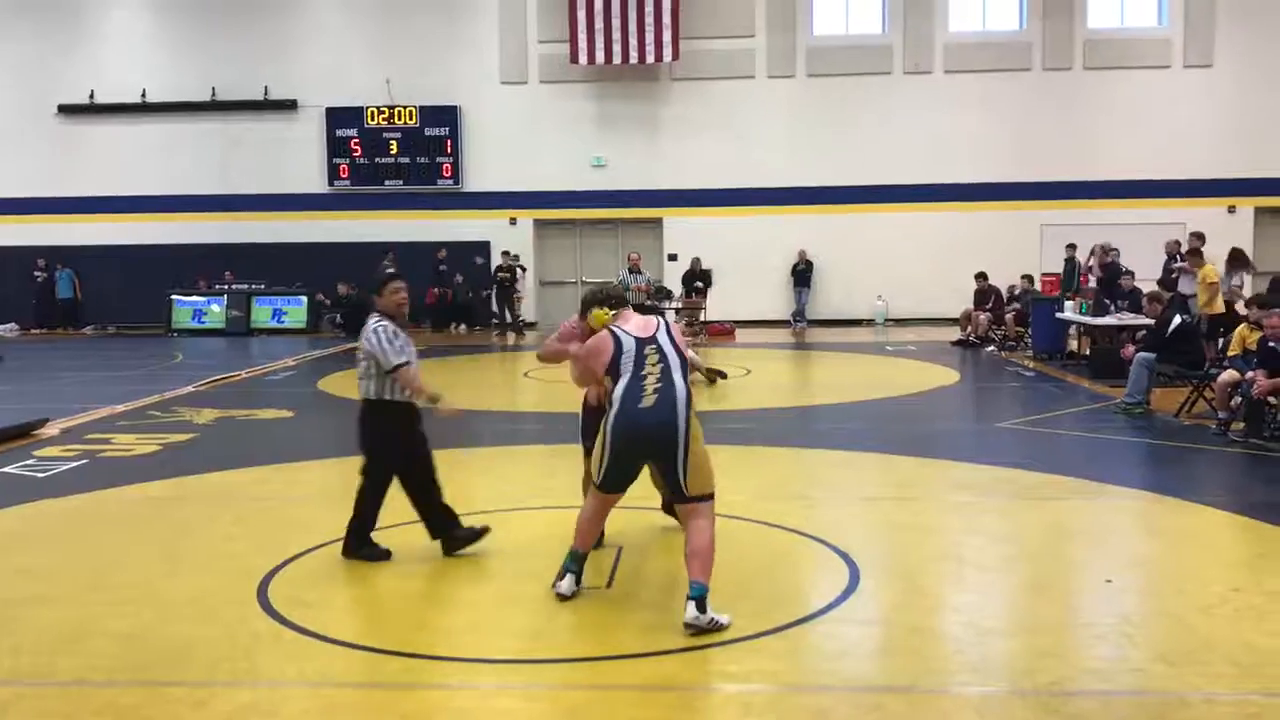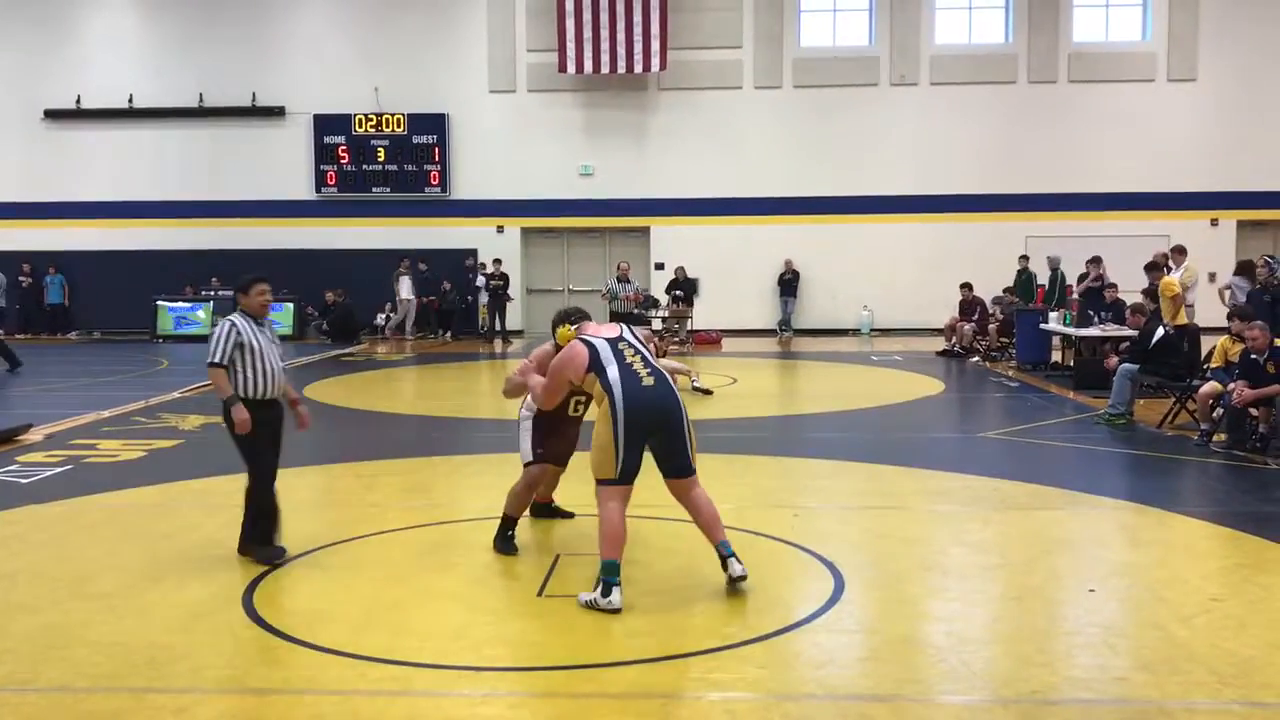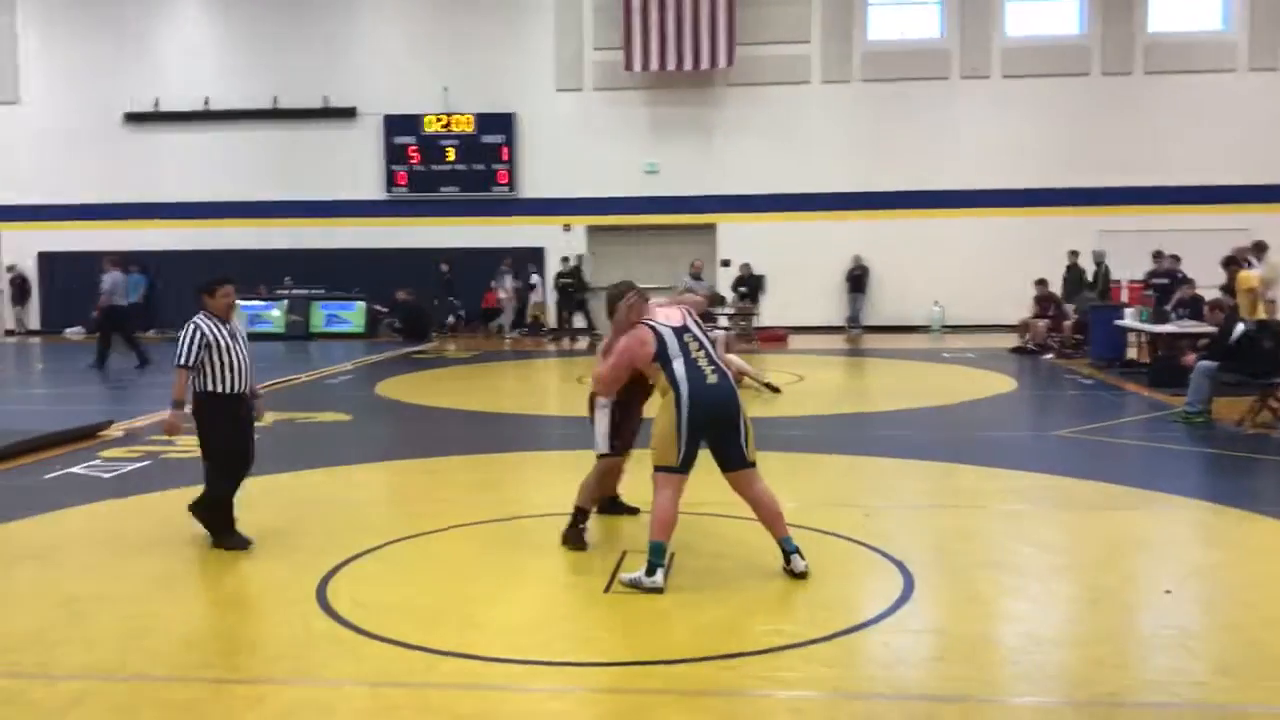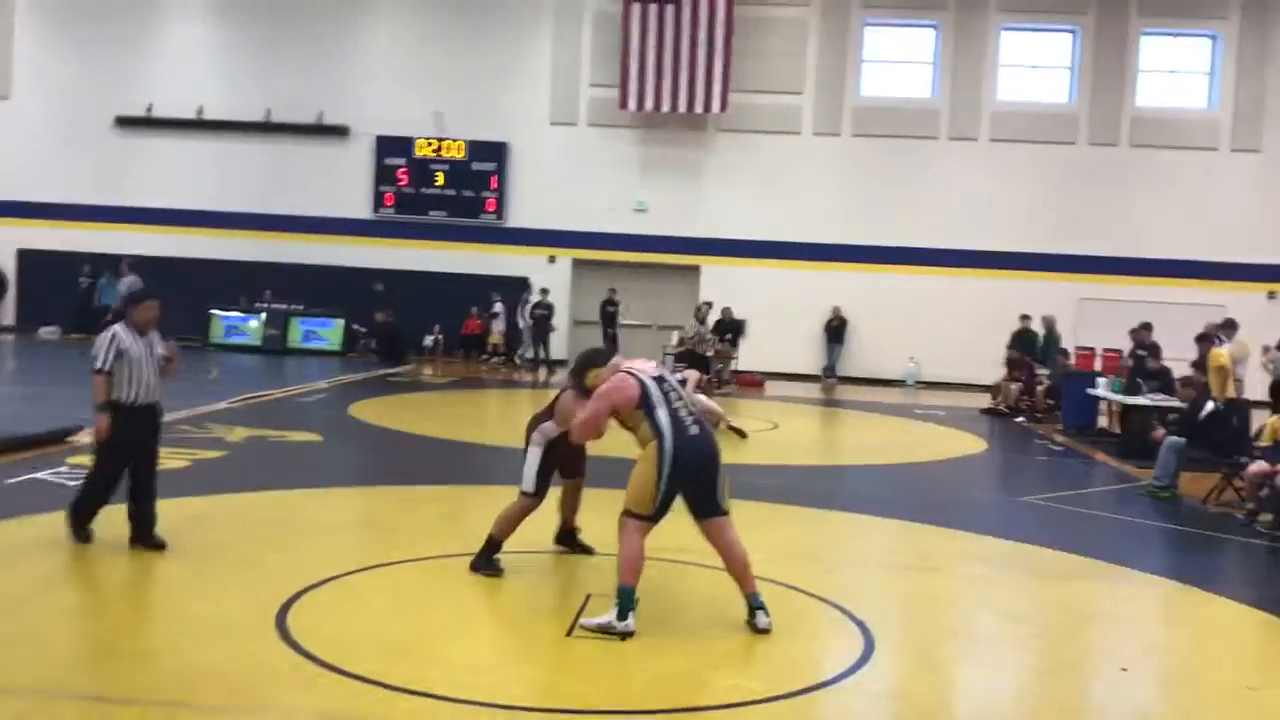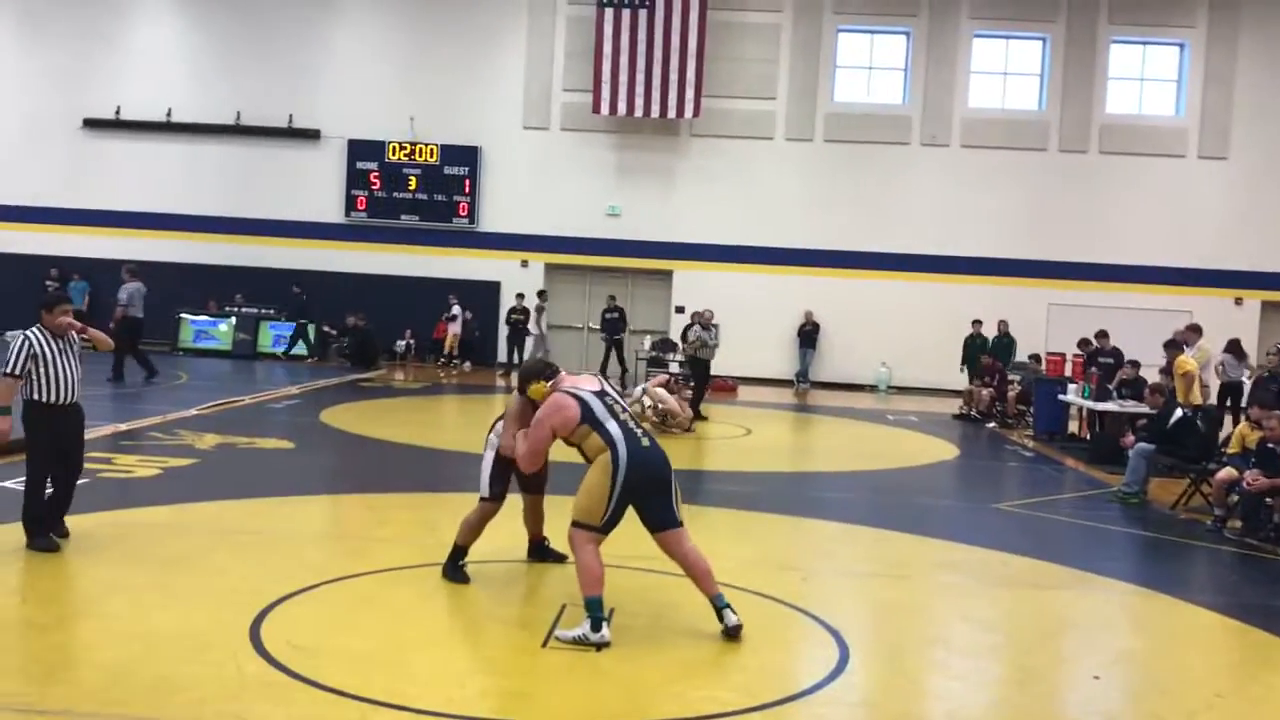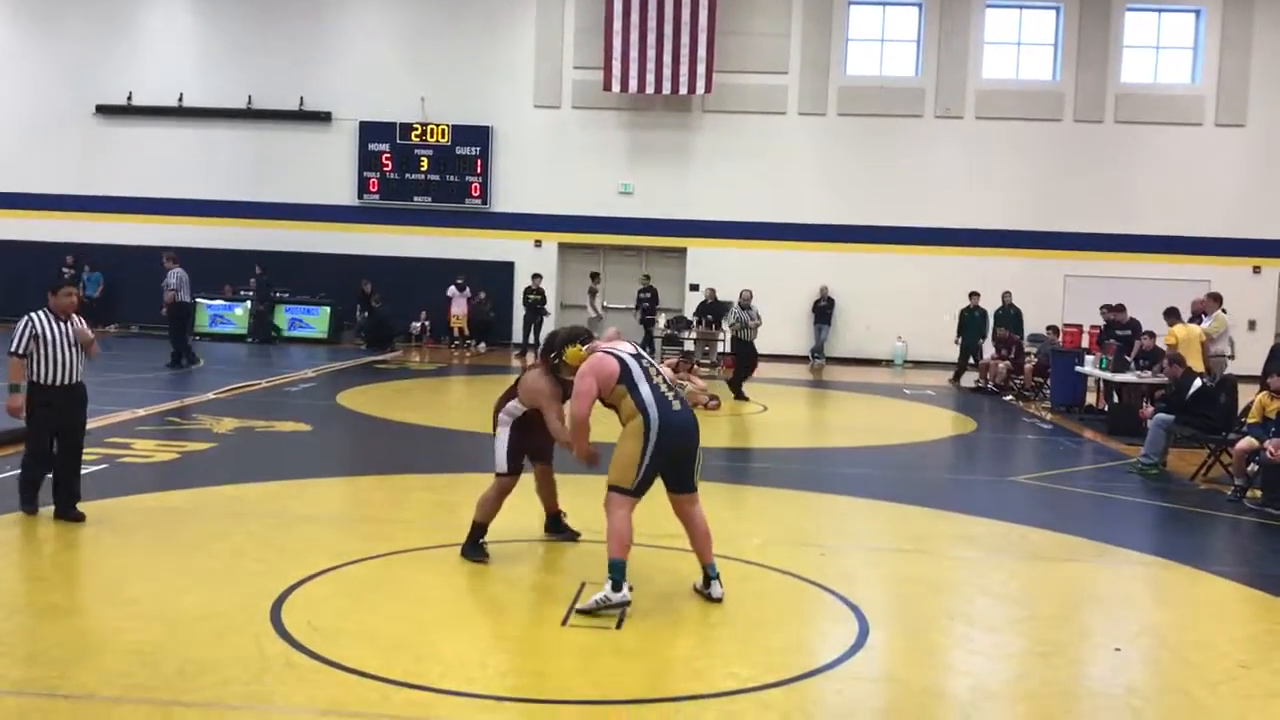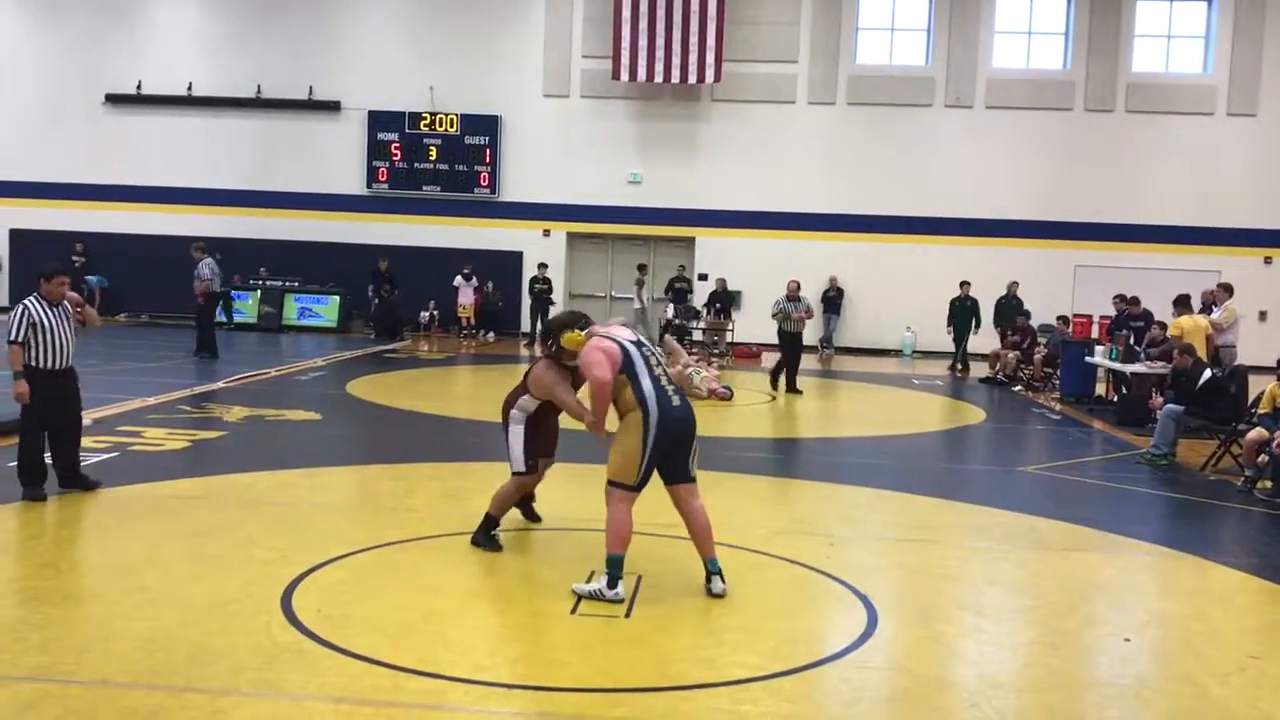
dt=0.7s
person 1, frame 1
left shoulder: (599, 342)
right shoulder: (669, 327)
left elbow: (581, 378)
left wrist: (590, 365)
left hip: (625, 424)
right hip: (675, 423)
left knee: (599, 498)
right knee: (699, 513)
left ankle: (570, 576)
right ankle: (697, 606)
person 1, frame 2
left shoulder: (569, 354)
right shoulder: (624, 329)
left elbow: (545, 401)
left wrist: (530, 376)
left hip: (624, 408)
right hip: (668, 401)
left knee: (611, 498)
right knee: (689, 487)
left ankle: (609, 589)
right ankle: (730, 561)
person 1, frame 3
left shoulder: (632, 340)
right shoulder: (681, 311)
left elbow: (604, 387)
left wrist: (602, 365)
left hip: (687, 402)
right hip: (726, 395)
left knee: (667, 486)
right knee: (750, 483)
left ankle: (653, 571)
right ankle: (793, 556)
person 1, frame 4
left shoulder: (611, 387)
right shoulder: (649, 365)
left elbow: (578, 433)
left wrist: (590, 407)
left hip: (668, 450)
right hip: (703, 444)
left knee: (631, 528)
right knee: (722, 531)
left ankle: (623, 615)
right ankle: (757, 610)
person 1, frame 5
left shoulder: (552, 406)
right shoulder: (591, 379)
left elbow: (528, 463)
left wrist: (520, 440)
left hip: (619, 463)
right hip: (655, 457)
left knee: (582, 540)
right knee: (678, 542)
left ankle: (596, 626)
right ankle: (726, 612)
person 1, frame 6
left shoulder: (590, 366)
right shoulder: (625, 346)
left elbow: (579, 415)
left wrist: (581, 448)
left hip: (650, 426)
right hip: (685, 421)
left knee: (618, 504)
right knee: (688, 504)
left ankle: (616, 587)
right ankle: (712, 581)
person 1, frame 7
left shoulder: (593, 348)
right shoulder: (622, 333)
left elbow: (603, 381)
left wrist: (596, 418)
left hip: (648, 421)
right hip: (682, 415)
left knee: (619, 498)
right knee: (689, 500)
left ankle: (612, 583)
right ankle: (714, 576)
person 2, frame 1
left shoulder: (394, 328)
right shoulder: (379, 331)
right elbow: (401, 373)
right wrist: (433, 397)
left hip: (401, 411)
right hip: (381, 414)
left knee: (422, 475)
right knee: (377, 479)
left ankle: (450, 533)
right ankle: (357, 542)
person 2, frame 2
left shoulder: (266, 329)
right shoulder: (231, 327)
right elbow: (217, 369)
left wrist: (296, 403)
right wrist: (235, 404)
left hip: (271, 408)
right hip: (246, 411)
left knee: (264, 474)
right knee: (263, 474)
left ankle: (253, 539)
right ankle: (261, 540)
person 2, frame 3
left shoulder: (235, 325)
right shoulder: (198, 328)
right elbow: (182, 369)
left wrist: (253, 396)
right wrist: (175, 409)
left hip: (239, 402)
right hip: (213, 405)
left knee: (242, 461)
right knee: (220, 468)
left ankle: (205, 507)
right ankle: (222, 531)
person 2, frame 4
left shoulder: (154, 337)
right shoulder: (114, 336)
left elbow: (163, 371)
right elbow: (100, 375)
left wrist: (170, 359)
right wrist: (102, 412)
left hip: (148, 413)
right hip: (119, 413)
left knee: (145, 474)
right knee: (107, 470)
left ankle: (143, 530)
right ankle: (79, 518)
person 2, frame 5
left shoulder: (73, 336)
right shoulder: (28, 340)
left elbow: (107, 345)
left wrist: (82, 328)
left hip: (71, 412)
right hip: (41, 414)
left knee: (71, 470)
right knee: (39, 475)
left ankle: (54, 518)
right ankle: (37, 532)
person 2, frame 6
left shoulder: (78, 322)
right shoulder: (32, 322)
left elbow: (93, 354)
right elbow: (16, 358)
left wrist: (89, 340)
right wrist: (14, 392)
left hip: (74, 393)
right hip: (42, 395)
left knee: (71, 451)
right knee: (39, 450)
left ankle: (67, 504)
right ankle: (28, 497)
person 2, frame 7
left shoulder: (66, 305)
right shoulder: (26, 309)
left elbow: (94, 323)
right elbow: (15, 346)
left wrist: (80, 304)
right wrist: (19, 379)
left hip: (65, 376)
right hip: (38, 378)
left knee: (70, 428)
right knee: (33, 433)
left ankle: (71, 477)
right ankle: (32, 484)
person 3, frame 1
right shoulder: (578, 327)
right elbow: (544, 354)
right wrist: (572, 350)
right hip: (598, 400)
right knee: (594, 463)
left ankle: (670, 502)
person 3, frame 2
right shoulder: (547, 355)
right elbow: (509, 390)
right wrist: (530, 382)
left hip: (569, 419)
right hip: (539, 417)
left knee: (556, 468)
right knee: (534, 474)
left ankle: (542, 504)
right ankle: (505, 531)
person 3, frame 3
right shoulder: (618, 341)
left hip: (631, 403)
right hip: (609, 404)
left knee: (618, 457)
right knee: (607, 463)
left ankle: (608, 499)
right ankle: (575, 526)
person 3, frame 4
right shoulder: (573, 400)
left hip: (566, 437)
right hip: (546, 439)
left knee: (574, 483)
right knee: (529, 501)
left ankle: (567, 534)
right ankle: (485, 556)
person 3, frame 5
right shoulder: (520, 402)
right elbow: (507, 446)
right hip: (504, 448)
left knee: (534, 499)
right knee: (488, 507)
left ankle: (537, 547)
right ankle: (453, 563)
person 3, frame 6
left shoulder: (571, 367)
right shoulder: (543, 382)
right elbow: (555, 427)
left hip: (539, 417)
right hip: (514, 420)
left knee: (544, 470)
right knee: (505, 482)
left ankle: (554, 521)
right ankle: (473, 540)
person 3, frame 7
left shoulder: (571, 354)
right shoulder: (550, 373)
right elbow: (570, 405)
right wrist: (590, 418)
left hip: (544, 414)
right hip: (522, 417)
left knee: (544, 463)
right knee: (523, 478)
left ankle: (524, 499)
right ankle: (484, 531)
